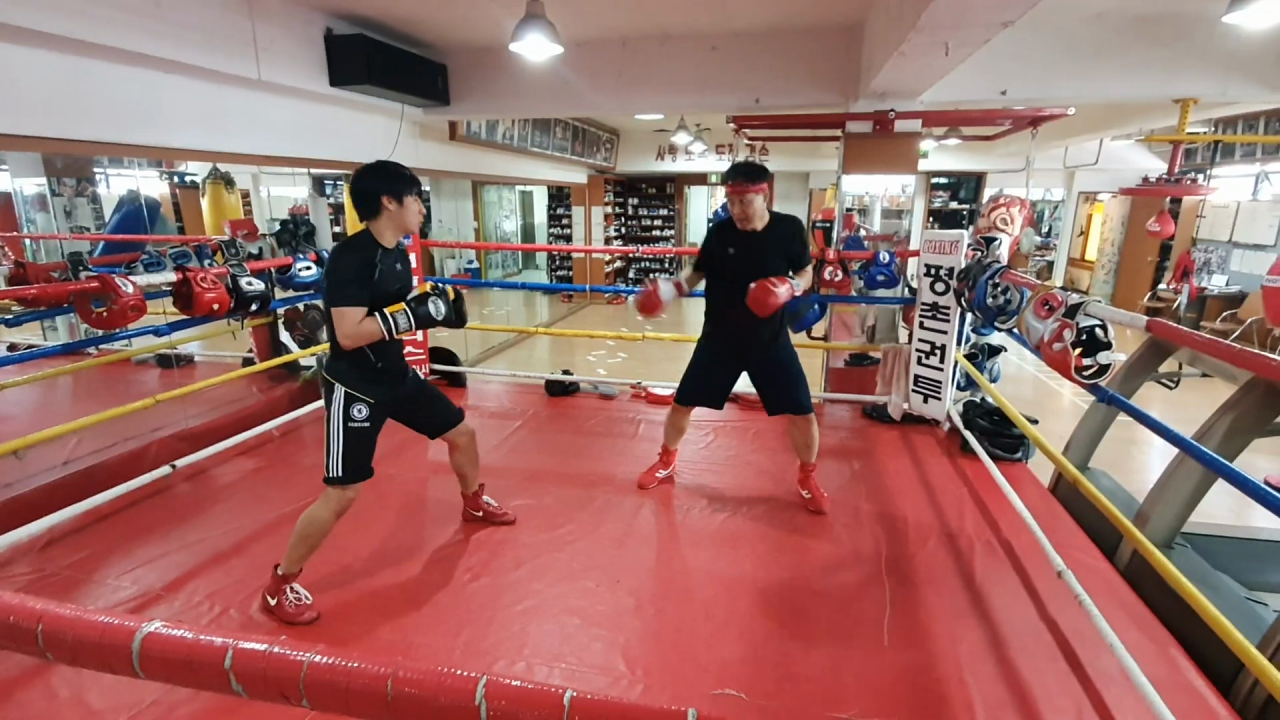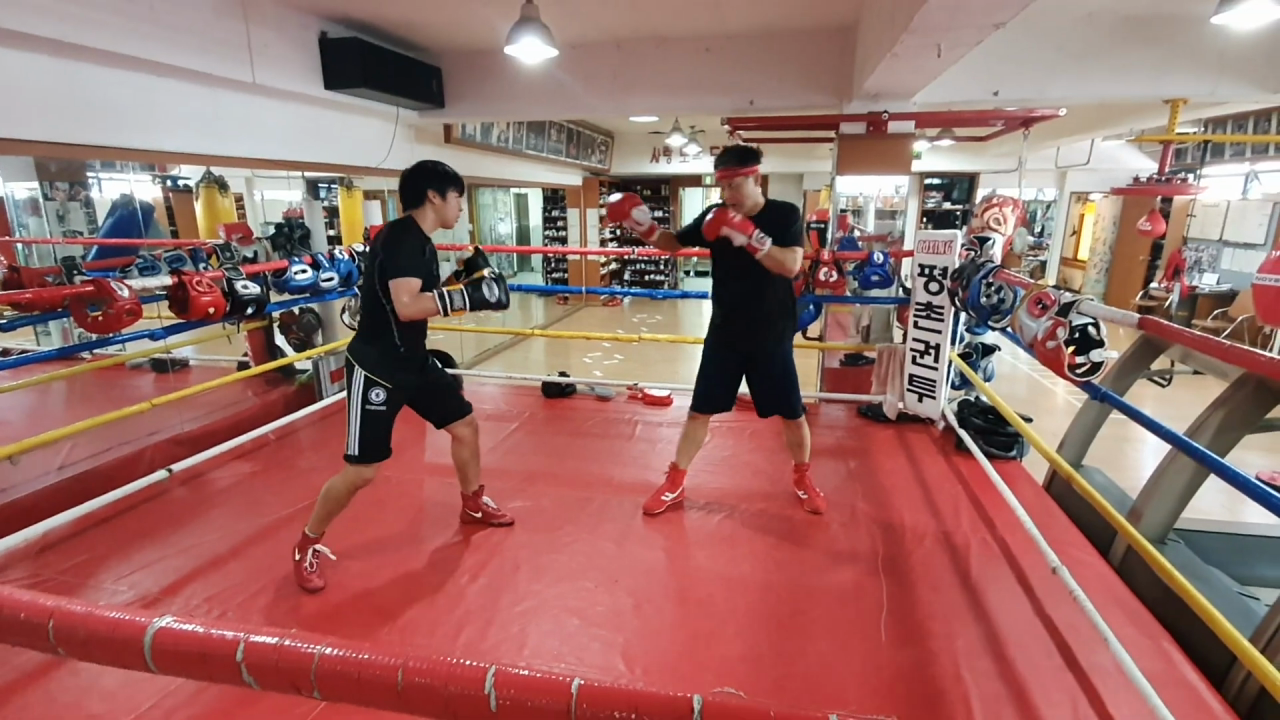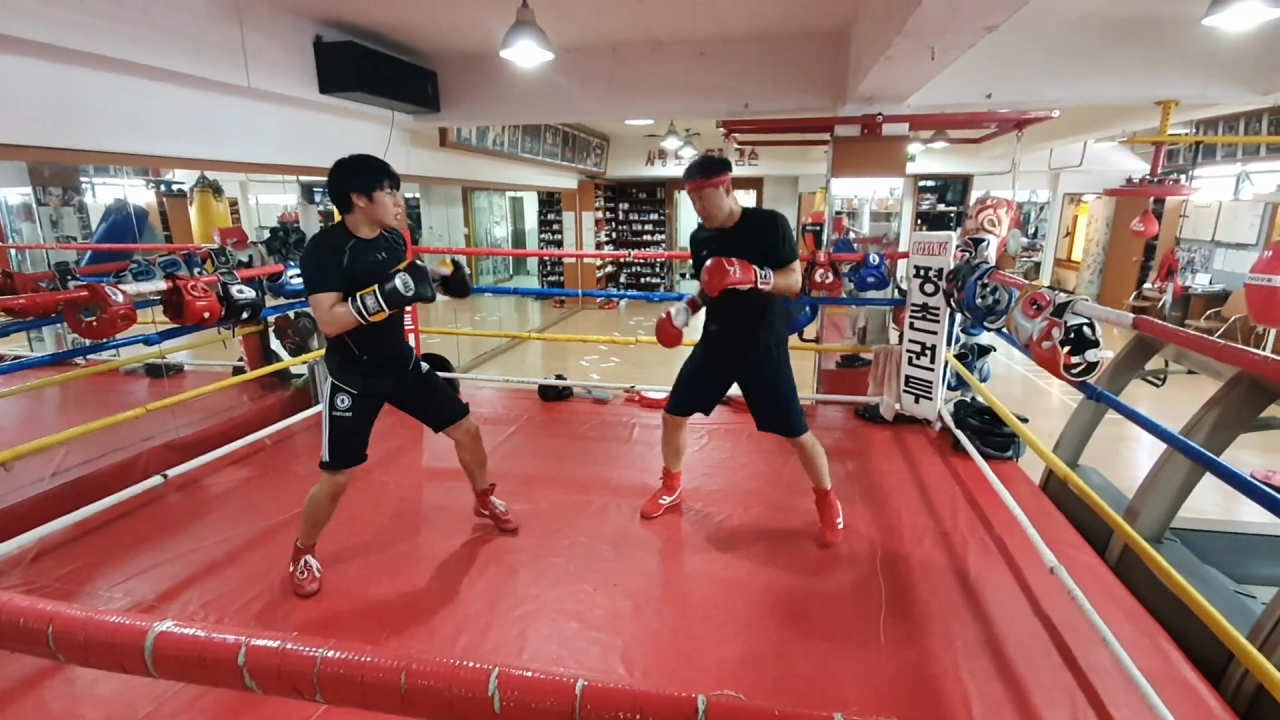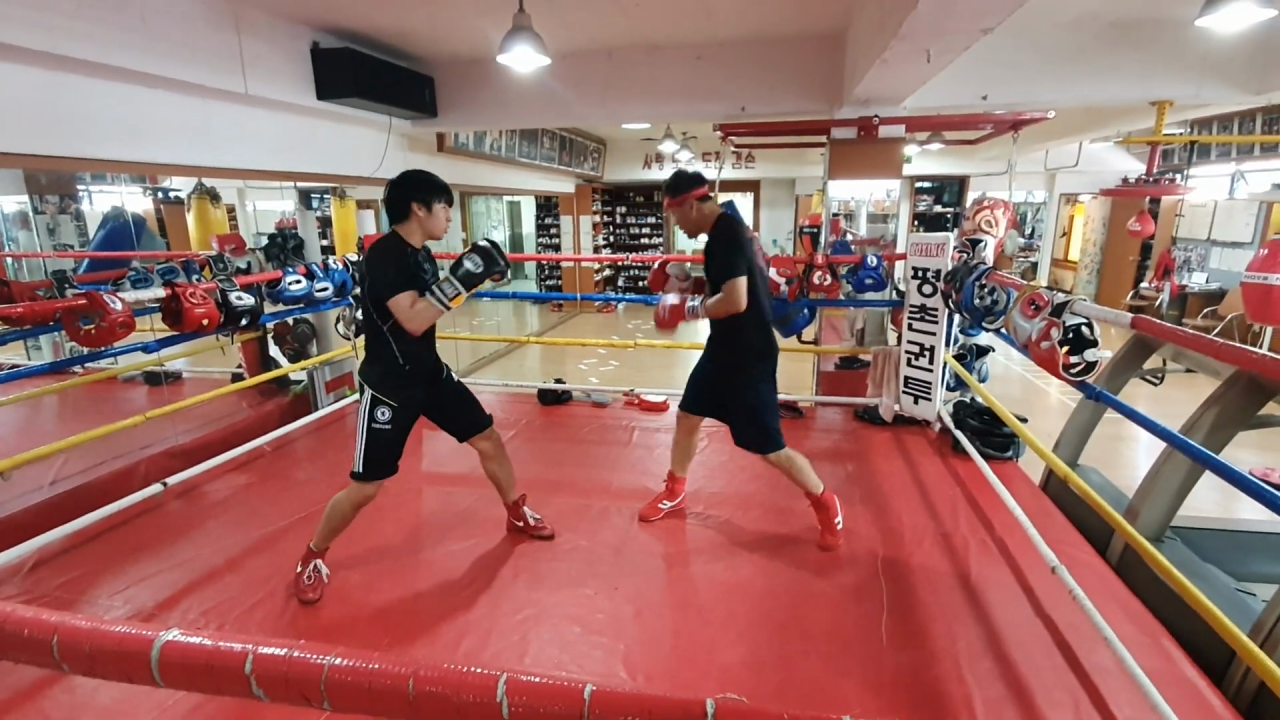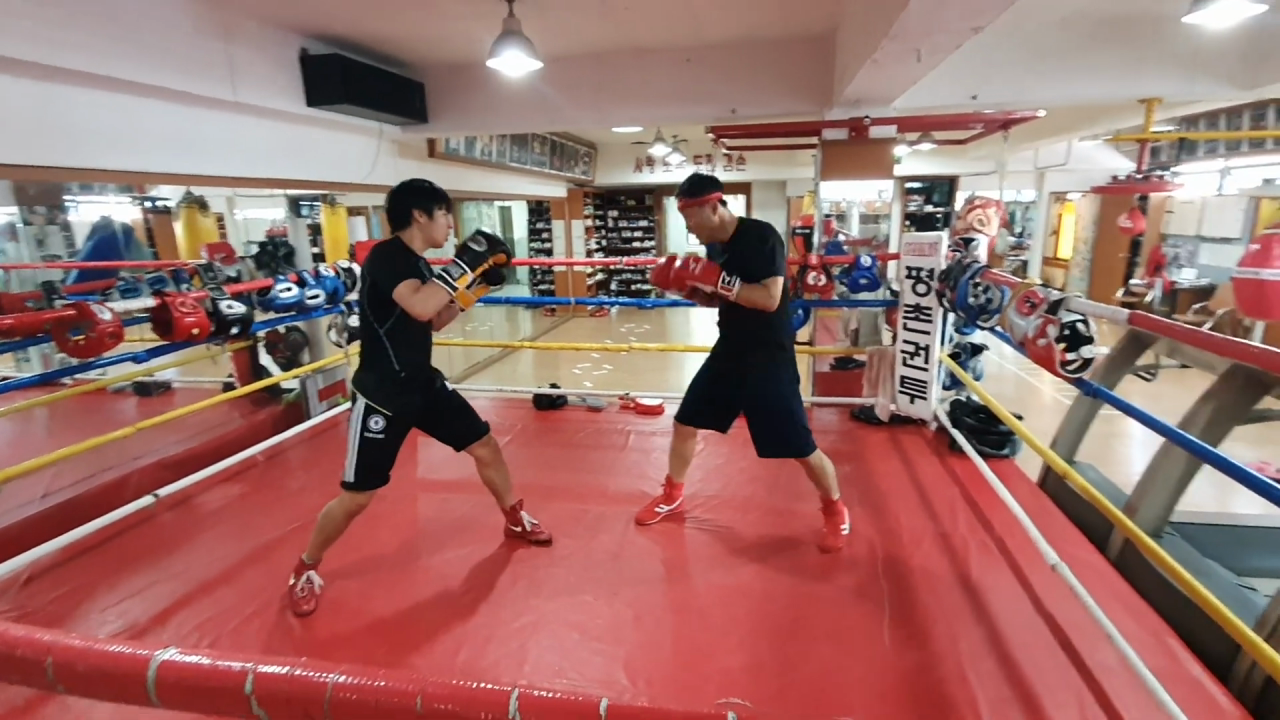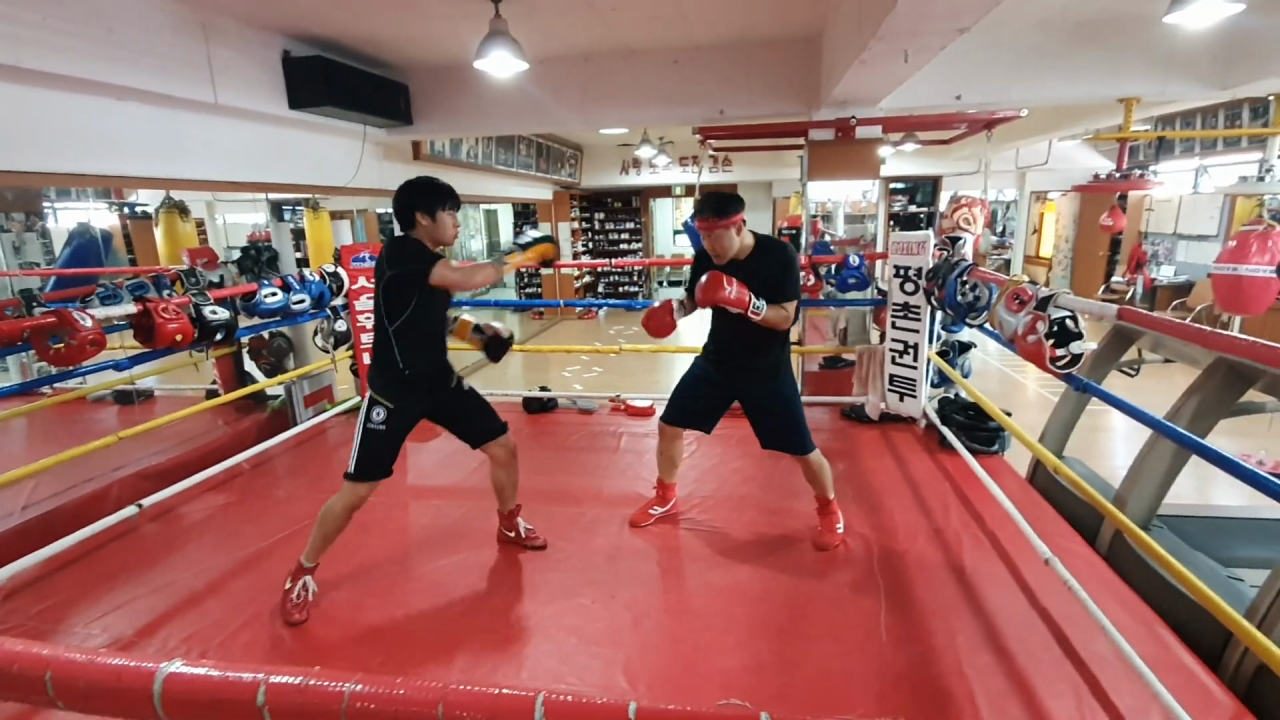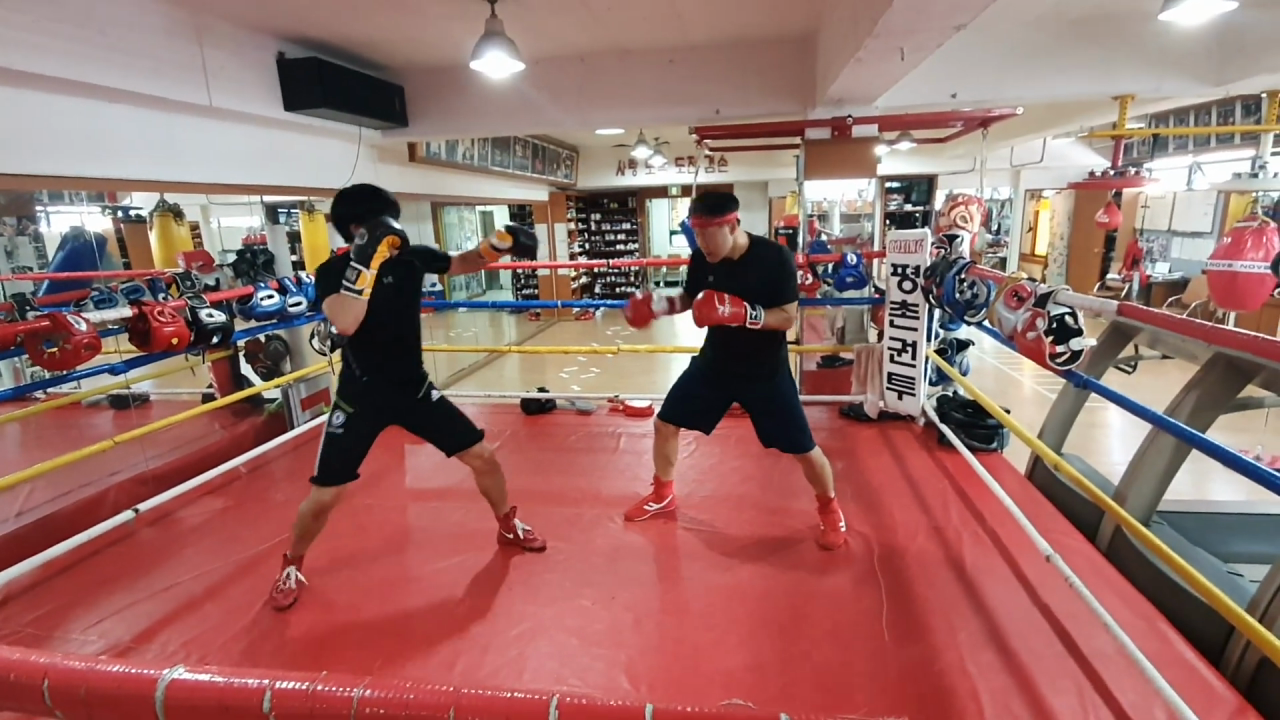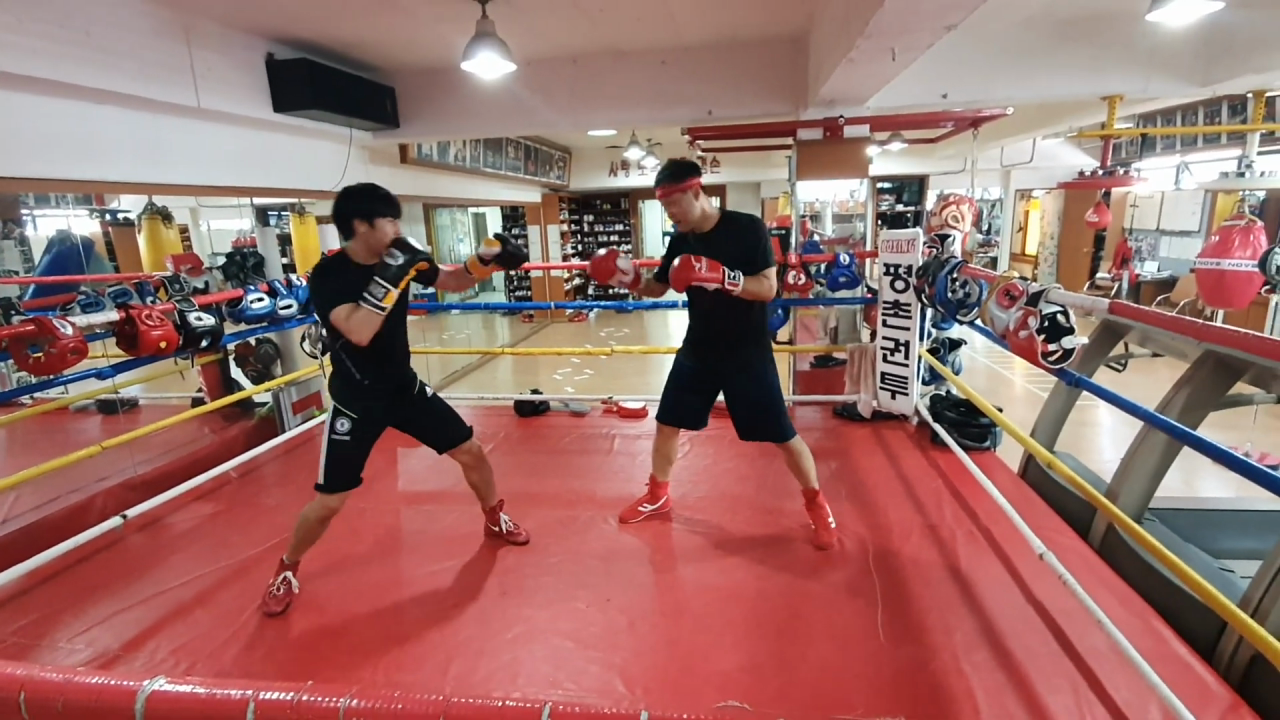
dt=0.4s
person 1, frame 1
left shoulder: (397, 252)
right shoulder: (350, 256)
right elbow: (349, 334)
left wrist: (436, 303)
right wrist: (413, 314)
left hip: (397, 374)
right hip: (355, 387)
left knee: (461, 432)
right knee: (341, 494)
left ankle: (474, 503)
right ankle: (281, 584)
person 1, frame 2
left shoulder: (419, 240)
right shoulder: (401, 237)
right elbow: (408, 306)
left wrist: (467, 276)
right wrist: (470, 295)
left hip: (414, 361)
right hip: (375, 368)
left knee: (466, 425)
right knee: (361, 471)
left ankle: (472, 503)
right ankle: (309, 544)
person 1, frame 3
left shoulder: (394, 240)
right shoulder: (323, 249)
right elbow: (329, 322)
left wrist: (438, 275)
right wrist: (387, 293)
left hip: (402, 363)
right hip: (352, 377)
left knee: (466, 429)
right knee: (336, 479)
left ankle: (485, 500)
right ankle: (302, 554)
person 1, frame 4
left shoulder: (422, 253)
right shoulder: (383, 256)
right elbow: (415, 322)
left wrist: (473, 274)
right wrist: (461, 276)
left hip: (430, 373)
right hip: (388, 386)
left knee: (489, 440)
right knee: (364, 488)
left ankle: (517, 513)
right ankle: (312, 558)
person 1, frame 5
left shoulder: (417, 262)
right shoulder: (387, 256)
left elbow: (433, 322)
right elbow: (421, 307)
left wrist: (474, 286)
right wrist: (466, 261)
left hip: (423, 382)
right hip: (382, 393)
left knee: (486, 446)
right knee: (357, 498)
left ankle: (515, 519)
right ankle: (306, 568)
person 1, frame 6
left shoulder: (426, 259)
right shoulder: (401, 252)
right elbow: (466, 280)
left wrist: (473, 329)
right wrist: (521, 255)
left hip: (437, 378)
right hip: (394, 389)
left knee: (503, 446)
right knee: (356, 491)
left ankle: (509, 524)
right ankle: (303, 573)
person 1, frame 7
left shoulder: (410, 256)
right shoulder: (331, 272)
left elbow: (466, 262)
right elbow: (346, 323)
left wrist: (499, 243)
right wrist: (366, 258)
left hip: (413, 388)
right hip: (360, 397)
left knee: (483, 457)
right knee: (323, 496)
left ankle: (508, 526)
right ankle: (292, 564)
person 1, frame 8
left shoulder: (394, 258)
right shoulder: (327, 275)
left elbow: (453, 283)
right elbow: (360, 334)
left wrist: (487, 258)
right wrist: (390, 276)
left hip: (404, 387)
right hip: (356, 400)
left knee: (471, 451)
right knee: (329, 503)
left ankle: (494, 518)
right ankle: (287, 569)
person 2, frame 1
left shoulder: (790, 229)
right shoulder: (719, 233)
left elbow: (806, 274)
right elbow: (697, 273)
left wrist: (789, 288)
right wrist: (672, 288)
left hip: (770, 340)
right hip: (719, 338)
left knee: (802, 414)
right knee: (683, 403)
left ankle: (807, 479)
right ankle: (666, 461)
person 2, frame 2
left shoulder: (786, 215)
right shoulder: (715, 215)
left elbow: (791, 266)
right elbow: (673, 242)
left wrist: (748, 236)
right wrist: (643, 227)
left hip: (772, 336)
right hip: (725, 334)
left knee: (793, 415)
right knee: (700, 412)
left ankle: (802, 478)
right ankle: (674, 483)
person 2, frame 3
left shoulder: (770, 225)
right shoulder: (701, 236)
left elbow: (793, 281)
left wrist: (750, 275)
right wrist: (687, 308)
left hip: (764, 347)
right hip: (714, 345)
left knee: (797, 433)
right knee: (673, 415)
left ankle: (827, 501)
right ankle: (671, 486)
person 2, frame 4
left shoulder: (726, 233)
right shoulder: (723, 230)
left elbow: (736, 301)
left wrist: (685, 309)
right wrist: (685, 285)
left hip: (751, 355)
right hip: (723, 347)
left knee: (769, 448)
right knee: (687, 416)
left ankle: (825, 504)
right ankle: (674, 490)
person 2, frame 5
left shoulder: (761, 236)
right shoulder: (717, 245)
left elbow: (769, 299)
left wrist: (716, 280)
right wrist: (688, 282)
left hip: (770, 360)
right hip: (729, 355)
left knee: (801, 448)
right knee: (684, 425)
left ankle: (835, 511)
right ankle: (672, 495)
person 2, frame 6
left shoulder: (780, 256)
right shoulder: (706, 257)
left elbow: (785, 319)
right elbow: (694, 300)
left wrist: (744, 301)
right wrist: (674, 309)
left hip: (768, 367)
right hip: (716, 360)
left knee: (803, 450)
right knee: (669, 426)
left ankle: (829, 511)
right ankle: (665, 497)
person 2, frame 7
left shoulder: (775, 257)
right shoulder: (702, 260)
left elbow: (789, 318)
right elbow: (690, 300)
left wrist: (742, 314)
right wrist: (659, 303)
left hip: (765, 369)
right hip: (714, 362)
left knee: (804, 449)
right knee: (665, 424)
left ankle: (830, 510)
right ankle: (662, 494)
person 2, frame 8
left shoulder: (748, 228)
right shoulder: (681, 240)
left elbow: (768, 288)
right elbow: (658, 288)
left wrist: (719, 276)
right wrist: (628, 276)
left hip: (748, 354)
right hip: (697, 352)
left knee: (783, 436)
right knee: (666, 425)
left ankle: (817, 506)
right ankle: (658, 494)
